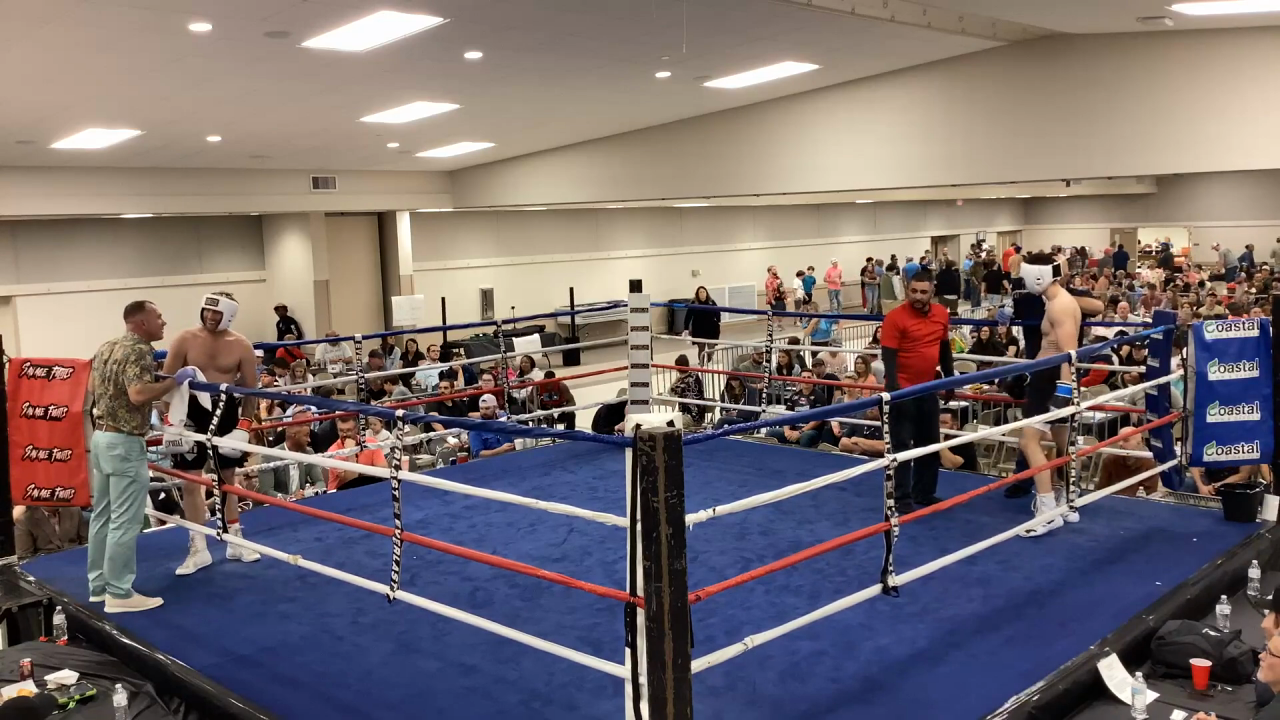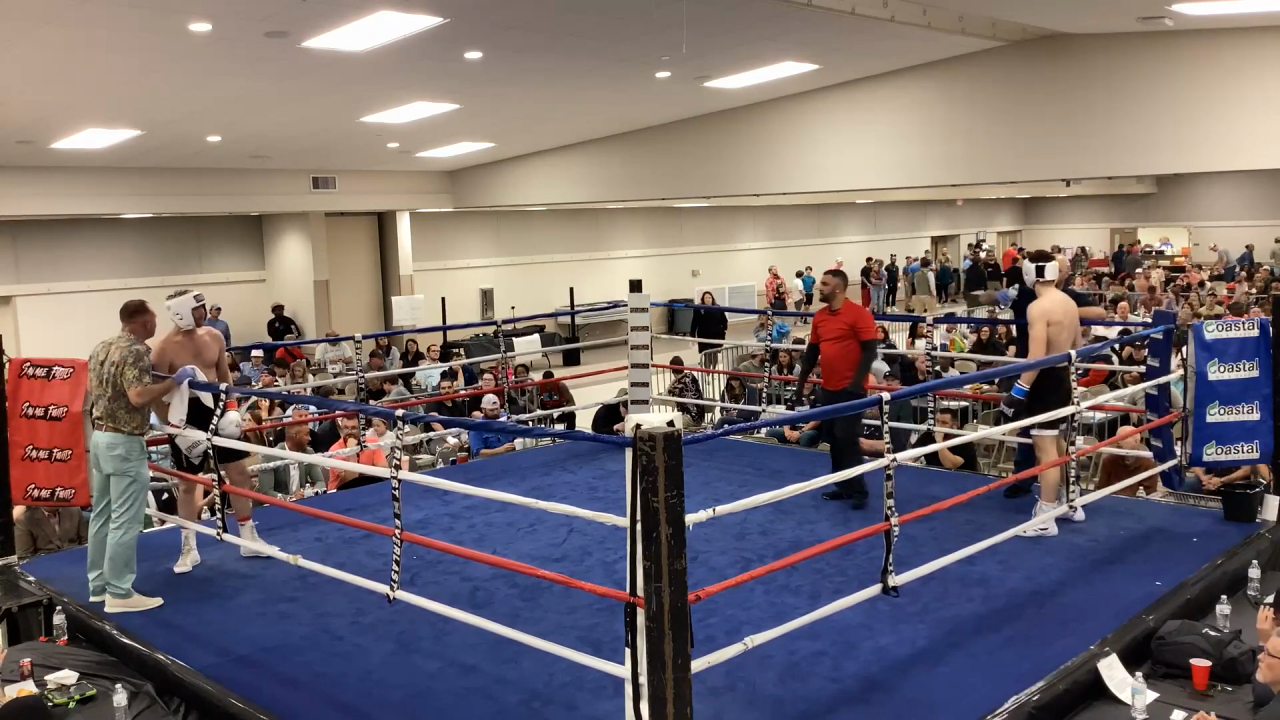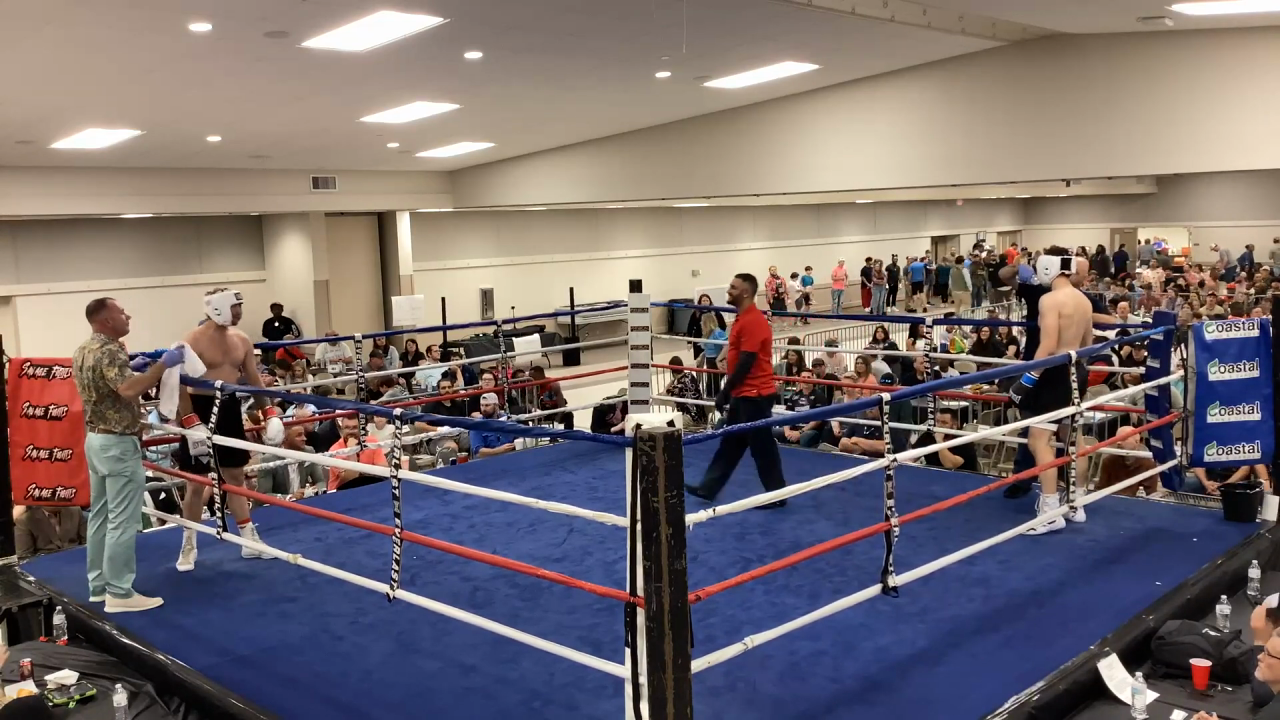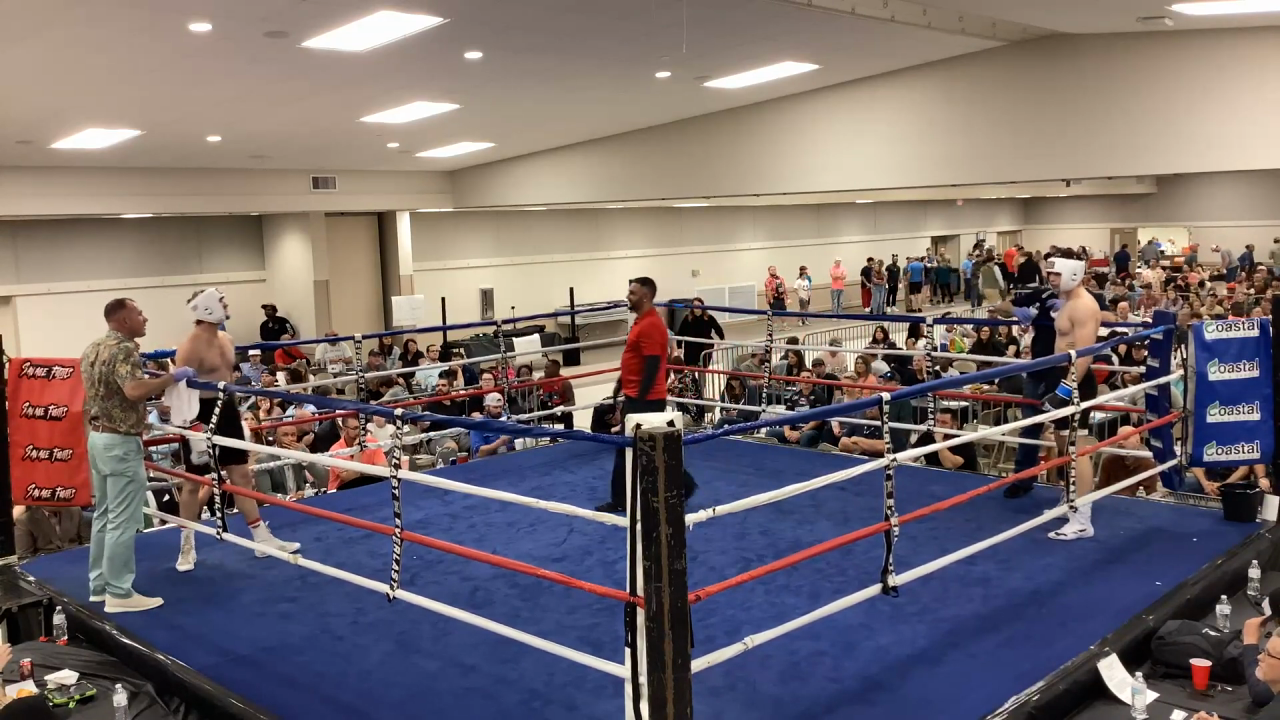
dt=1s
person 1, frame 1
left shoulder: (106, 348)
right shoulder: (138, 351)
left elbow: (93, 387)
right elbow: (139, 394)
right wrist: (176, 379)
left hip: (100, 437)
right hip: (125, 443)
left knee: (102, 515)
right knee: (125, 521)
left ankle: (99, 585)
right ankle: (119, 593)
person 1, frame 2
left shoulder: (101, 348)
right shoulder: (135, 352)
right elbow: (139, 396)
right wrist: (176, 380)
left hip: (99, 437)
right hip: (124, 443)
left knee: (102, 515)
right knee: (125, 520)
left ankle: (99, 585)
right ankle: (119, 593)
person 1, frame 3
left shoulder: (82, 351)
right shoulder: (109, 351)
right elbow: (129, 389)
left wrist: (128, 368)
right wrist: (163, 364)
left hip: (95, 439)
right hip: (118, 444)
left knee: (100, 515)
right knee: (122, 520)
left ankle: (99, 585)
right ankle: (119, 593)
person 1, frame 4
left shoulder: (92, 349)
right shoulder: (123, 350)
right elbow: (135, 390)
right wrist: (173, 376)
left hip: (98, 438)
right hip: (120, 443)
left knee: (104, 515)
right knee: (123, 520)
left ankle: (100, 585)
right ankle: (119, 593)
person 2, frame 1
left shoulder: (1058, 306)
right shoulder: (1061, 301)
left elbow: (1070, 353)
left wrist: (1063, 392)
right wrist: (1028, 370)
left hip: (1051, 378)
right hip: (1056, 378)
left knee: (1028, 442)
right knee: (1063, 444)
left ankle: (1048, 512)
right ankle: (1067, 504)
person 2, frame 2
left shoulder: (1038, 307)
right shoulder: (1069, 302)
left elbow: (1036, 357)
right elbow: (1076, 344)
left wrist: (1018, 393)
left hip: (1046, 379)
right hip: (1063, 376)
left knee: (1044, 450)
right knee: (1058, 444)
left ankle: (1045, 520)
right ankle: (1071, 504)
person 2, frame 3
left shoulder: (1050, 299)
right shoulder: (1084, 300)
left elbow: (1047, 347)
left wrist: (1027, 379)
left hip: (1056, 373)
right hip: (1076, 371)
left knee: (1039, 440)
left ankle: (1051, 512)
right ankle: (1076, 506)
person 2, frame 4
left shoulder: (1083, 306)
right shoulder: (1069, 302)
left elbow: (1084, 355)
left wrist: (1064, 391)
left hip: (1075, 381)
right hip: (1061, 376)
right knee: (1065, 444)
left ankle: (1081, 521)
person 3, frame 1
left shoulder: (241, 346)
right shoulder: (185, 340)
left elbow: (250, 388)
left wrist: (244, 424)
right wrist: (171, 419)
left hip: (225, 410)
right hip: (191, 411)
left knee: (227, 479)
right knee: (191, 483)
left ankle: (235, 542)
right ankle: (198, 550)
person 3, frame 2
left shoulder: (213, 336)
right shoulder: (164, 348)
right elbow: (157, 395)
left wrist: (231, 406)
right wrist: (176, 428)
left hip: (215, 407)
right hip: (186, 414)
left knee: (240, 474)
right knee: (188, 483)
left ankle: (249, 538)
right ankle: (189, 549)
person 3, frame 3
left shoulder: (241, 340)
right shoulder: (194, 341)
left elbow: (254, 379)
right elbow: (180, 385)
left wrist: (270, 415)
right wrist: (192, 424)
left hip: (229, 408)
right hip: (200, 410)
left knee: (235, 477)
right knee: (196, 484)
left ankle: (250, 541)
right ankle: (189, 546)
person 3, frame 4
left shoulder: (226, 339)
right shoulder: (191, 346)
left wrist: (233, 410)
right wrist: (195, 431)
left hip: (227, 409)
right hip: (202, 413)
left knee: (242, 477)
right knee: (194, 483)
left ankle: (263, 539)
right ankle: (187, 548)
person 4, frame 1
left shoulder: (941, 314)
right shoulder: (896, 317)
left elbow: (945, 348)
right elbow: (889, 357)
left wrist: (949, 378)
right wrist: (893, 389)
left hip: (927, 390)
right hip: (902, 391)
left knee: (928, 443)
right knee: (901, 445)
left ankle: (924, 493)
right ankle: (902, 497)
person 4, frame 2
left shoulder: (859, 314)
right shoulder: (820, 316)
left elbow: (870, 350)
right elbow: (812, 351)
left wrist: (858, 381)
right wrist: (802, 380)
left hip: (850, 389)
right hip: (829, 388)
left knee: (847, 439)
right knee: (834, 440)
left ankle: (860, 490)
right ankle: (846, 487)
person 4, frame 3
left shoulder: (753, 321)
right shoulder: (744, 318)
left elbow: (746, 362)
left wrist: (724, 393)
right wrist: (728, 393)
left hip: (754, 395)
right hip: (743, 393)
left knee: (761, 446)
right knee: (730, 442)
right ankle: (709, 487)
person 4, frame 4
left shoulder: (650, 325)
right shoulder: (642, 322)
left elbow: (651, 367)
left wrist: (638, 402)
right wrist: (623, 390)
left hip: (643, 398)
right hip: (637, 396)
left knee: (626, 447)
left ankle: (620, 500)
right ankle: (684, 485)
